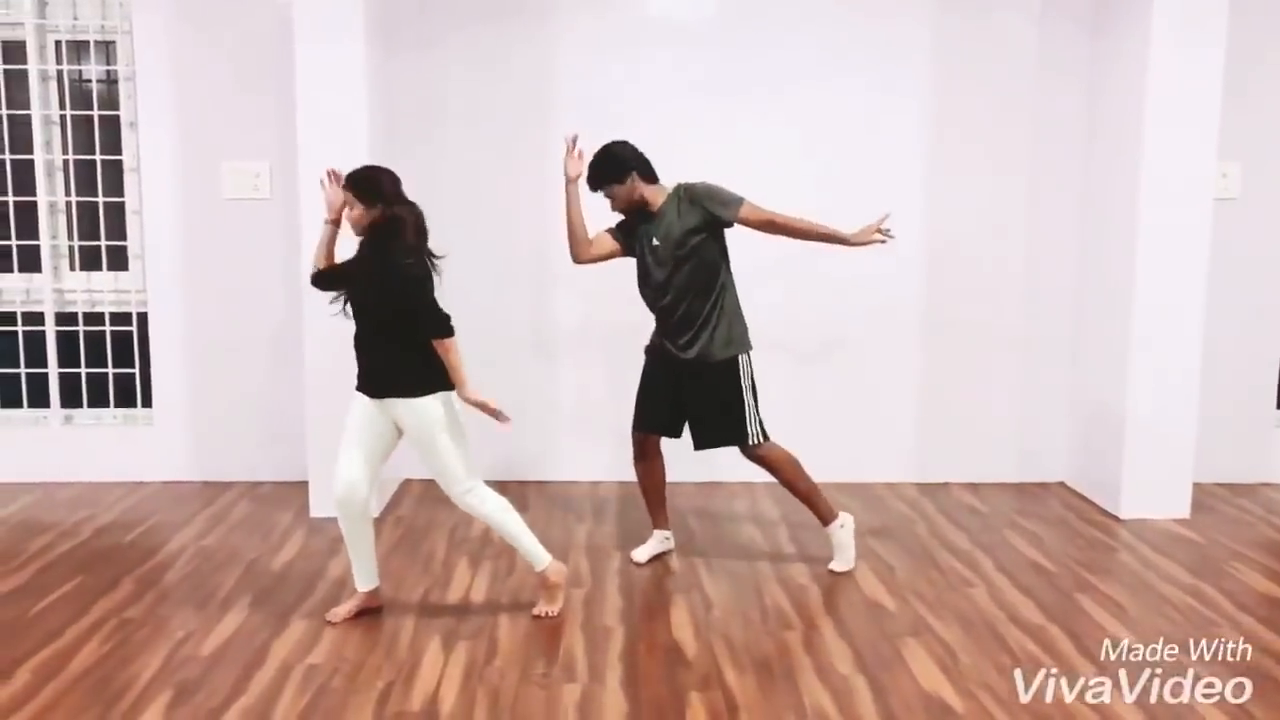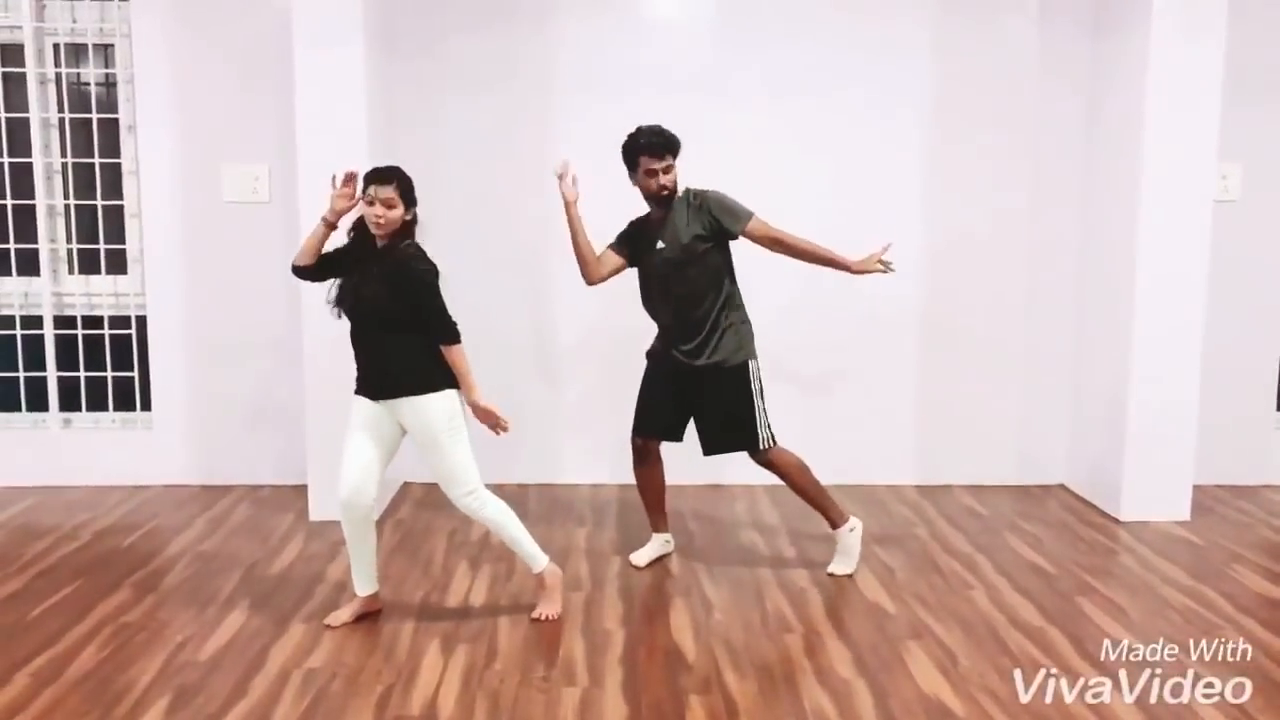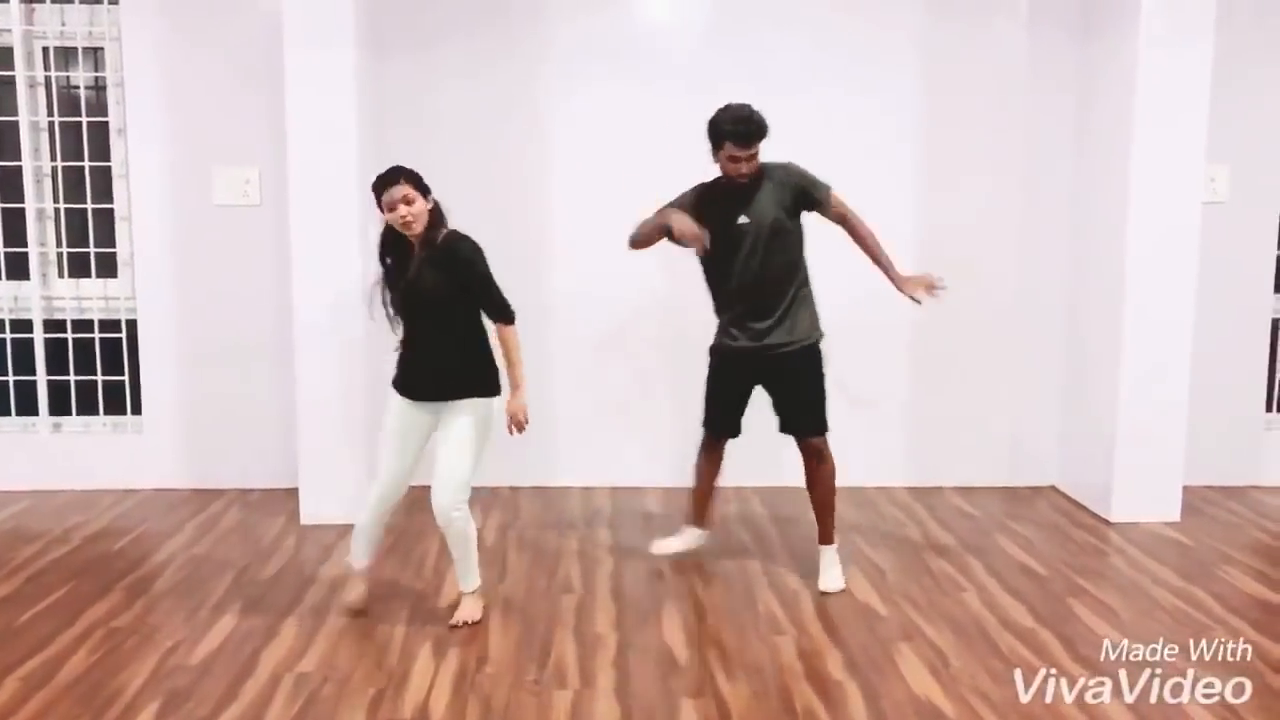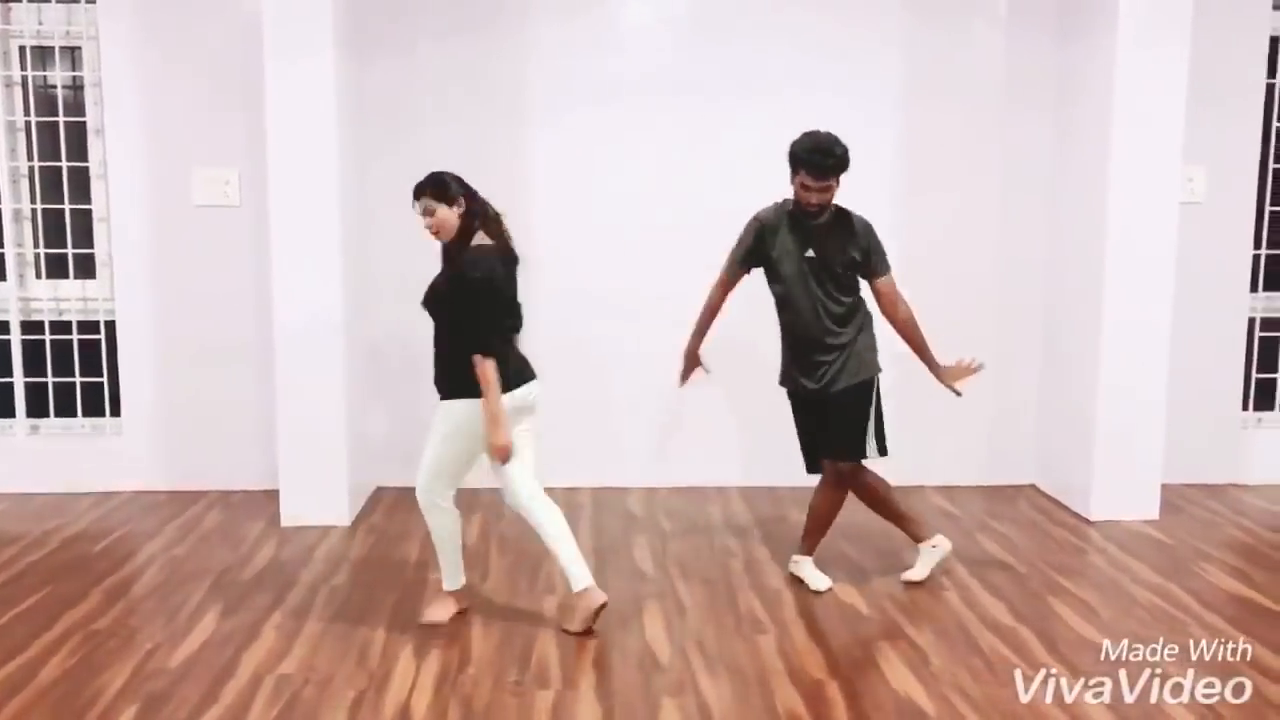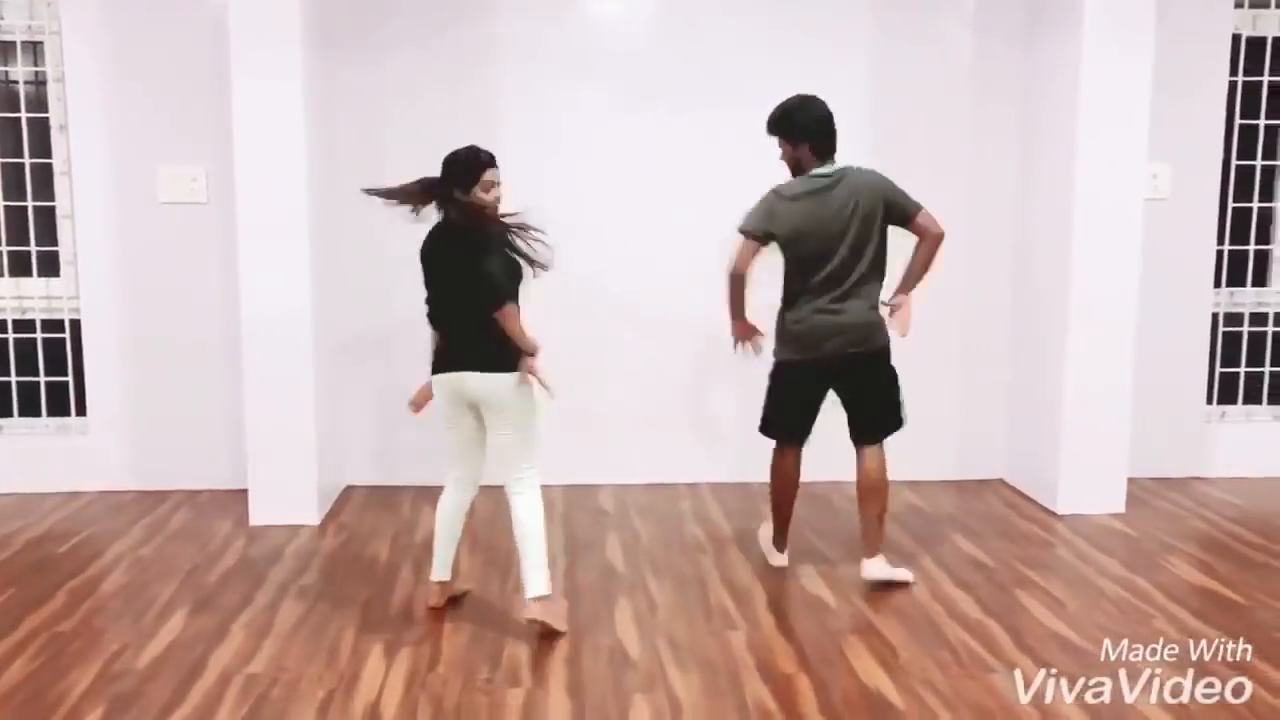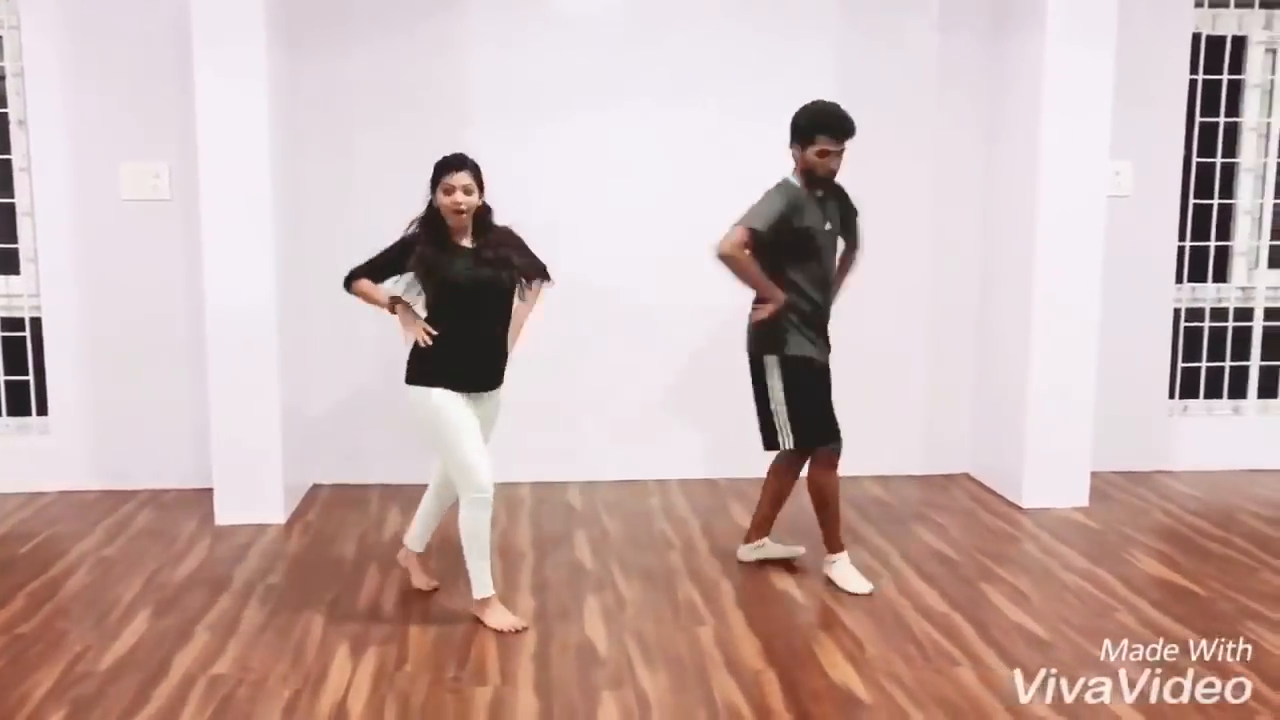
dt=0.4s
person 1, frame 1
left shoulder: (698, 199)
right shoulder: (632, 230)
left elbow: (769, 221)
right elbow: (581, 253)
left wrist: (847, 238)
right wrist: (571, 185)
left hip: (721, 350)
right hip: (668, 350)
left knee: (756, 446)
right knee: (644, 438)
left ankle: (835, 522)
right ankle: (661, 533)
person 1, frame 2
left shoulder: (708, 206)
right shoulder: (637, 234)
left elbow: (774, 238)
right elbow: (593, 273)
left wrist: (849, 266)
right wrist: (570, 207)
left hip: (725, 354)
right hip: (672, 353)
left knee: (763, 450)
right knee: (643, 442)
left ankle: (844, 526)
right ankle: (661, 535)
person 1, frame 3
left shoulder: (789, 181)
right shoulder: (701, 201)
left elbow: (848, 217)
right elbow: (638, 239)
left wrist: (896, 277)
right wrist: (669, 221)
left hip: (795, 338)
right hip: (735, 341)
left knee: (813, 442)
right knee: (715, 436)
left ankle: (827, 549)
right ankle: (696, 527)
person 1, frame 4
left shoulder: (858, 231)
right shoulder: (766, 225)
left elbow: (892, 302)
right elbow: (726, 282)
left wrist: (935, 366)
right wrist: (694, 343)
left hip: (851, 368)
right hip: (802, 371)
left knee: (838, 467)
right knee: (843, 466)
left ankle: (803, 556)
right ankle: (927, 539)
person 1, frame 5
left shoulder: (780, 201)
right shoulder: (875, 186)
left elbow: (740, 266)
right elbow: (932, 232)
left wrist: (738, 319)
right wrist: (904, 292)
left hip: (802, 342)
right hip: (867, 336)
left knee: (788, 443)
right knee: (871, 444)
left ankle: (779, 543)
right ankle: (873, 557)
person 1, frame 6
left shoulder: (836, 200)
right shoulder: (782, 201)
left elbow: (848, 248)
right elbow: (730, 246)
right wrist: (773, 294)
left hip: (810, 344)
right hip: (782, 347)
left knee: (801, 449)
right knee: (825, 449)
left ankle: (756, 539)
right ankle: (835, 556)
person 2, frame 1
left shoulder: (403, 259)
right shoulder: (374, 257)
left elbow: (437, 326)
right elbow: (323, 277)
left wrist: (463, 388)
right wrist: (332, 219)
left hip: (421, 394)
right hip: (373, 393)
left knee: (467, 492)
right knee: (348, 493)
left ankle: (550, 571)
right ankle: (367, 591)
person 2, frame 2
left shoulder: (412, 263)
right shoulder: (360, 253)
left elbow: (444, 332)
right elbow: (303, 267)
left wrist: (472, 397)
right wrist: (330, 219)
left hip: (426, 392)
right hip: (373, 396)
left knee: (468, 493)
right knee: (353, 496)
left ankle: (547, 572)
right ankle: (366, 595)
person 2, frame 3
left shoulder: (458, 249)
right shoulder: (397, 255)
left elbow: (501, 314)
left wrist: (517, 387)
left hip: (468, 392)
right hip: (411, 389)
left knee: (449, 502)
right knee: (385, 486)
left ankle: (471, 591)
right ankle: (359, 568)
person 2, frame 4
left shoulder: (464, 267)
right shoulder: (499, 252)
left elbow: (481, 347)
left wrist: (494, 420)
left hip: (470, 397)
right hip: (520, 387)
left knee: (432, 490)
right knee: (525, 494)
left ankle: (453, 591)
right ankle: (585, 590)
person 2, frame 5
left shoulder: (437, 240)
right shoulder: (488, 233)
right elbow: (500, 297)
left wrist: (434, 377)
right wrist: (527, 349)
left hip: (453, 372)
right hip: (494, 369)
left knee: (462, 476)
right knee: (523, 480)
left ankle: (440, 582)
right ankle: (540, 597)
person 2, frame 6
left shoulder: (501, 240)
right shoulder: (421, 243)
left elbow: (538, 275)
right elbow: (357, 280)
left wrist: (515, 324)
right wrist: (403, 309)
left hip: (485, 381)
right hip: (435, 382)
left knee: (455, 475)
right knee: (478, 481)
left ankle: (411, 550)
right ankle: (485, 596)
